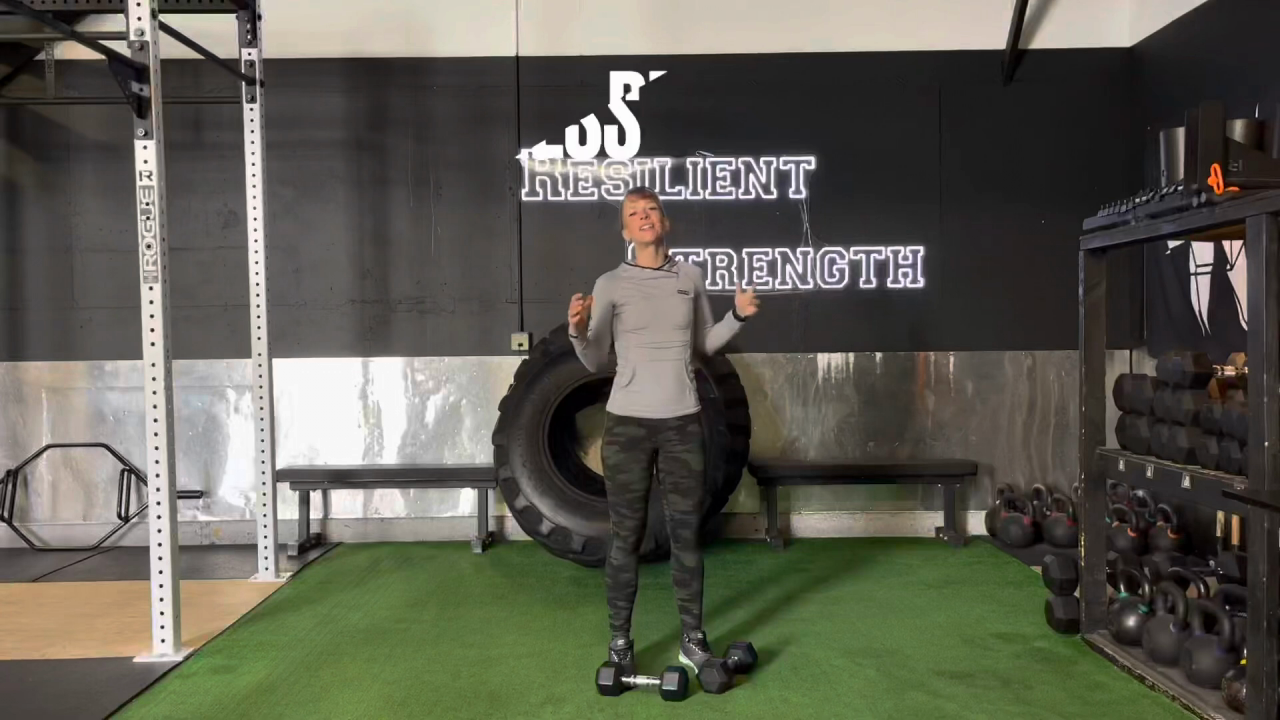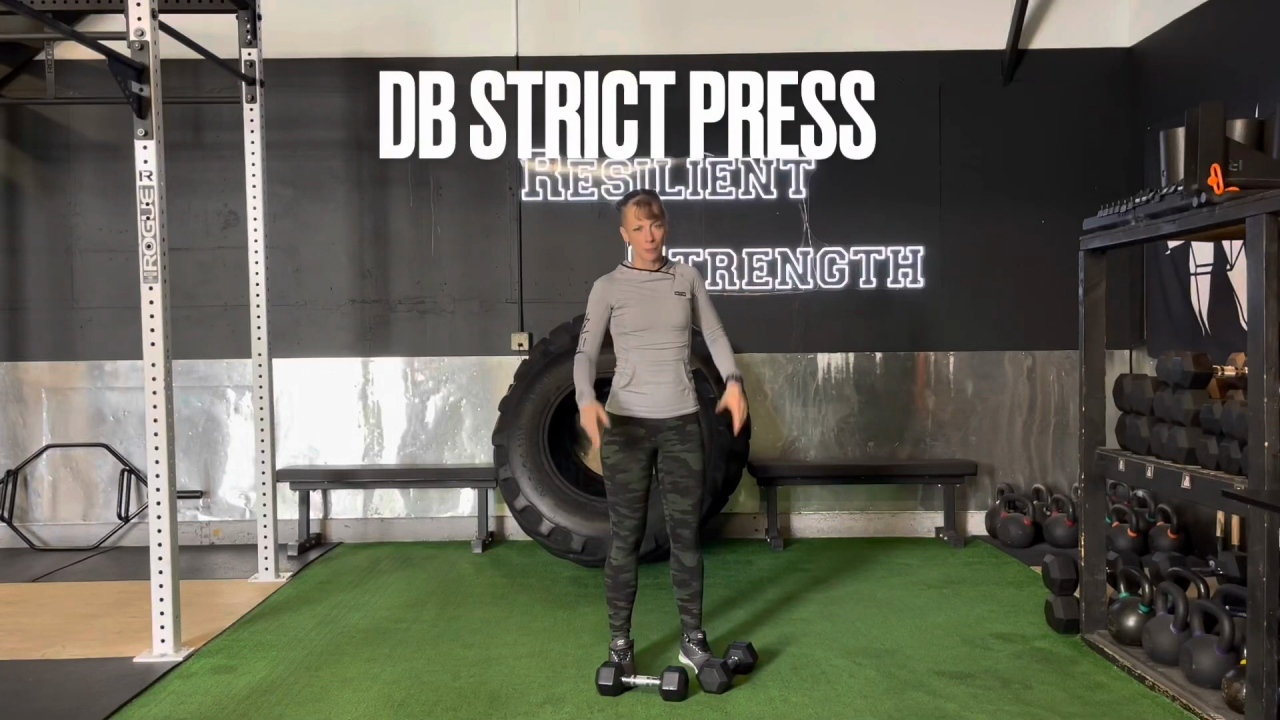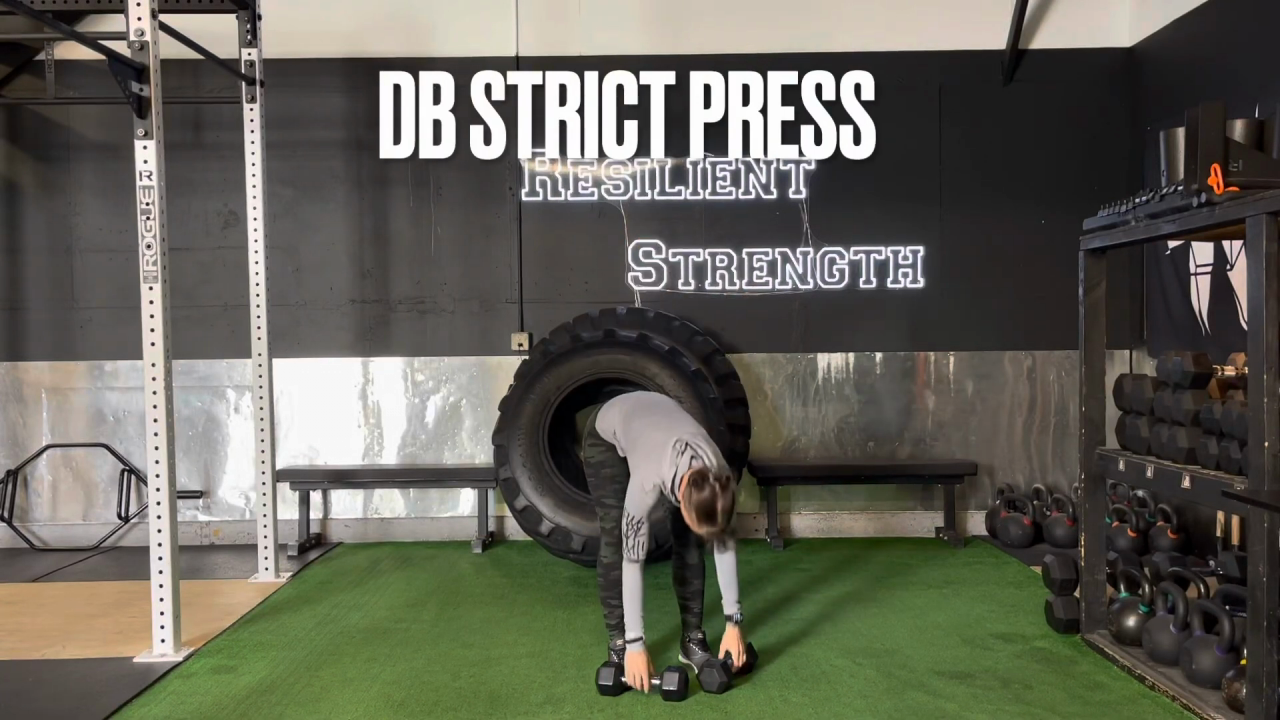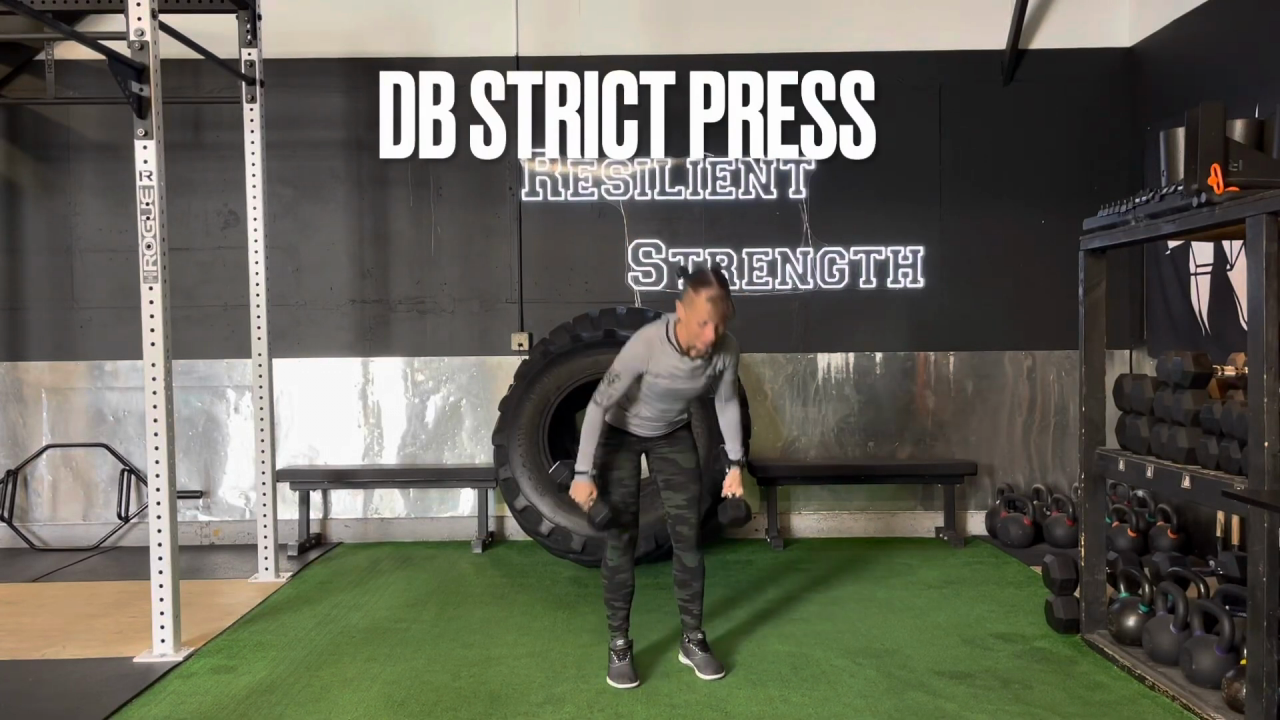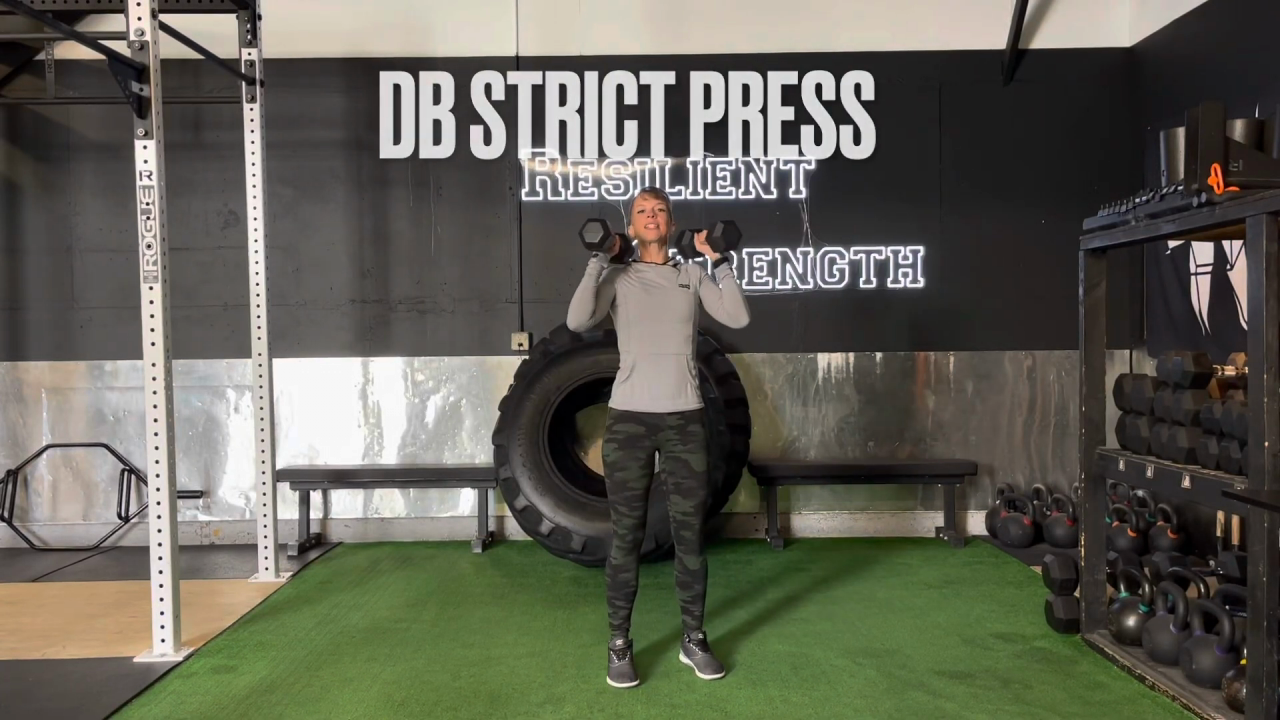
dt=1s
person 1, frame 1
left shoulder: (690, 276)
right shoulder: (610, 283)
left elbow: (705, 343)
right elbow: (594, 361)
left wrist: (739, 315)
right wrist: (577, 329)
left hip: (682, 422)
right hip: (627, 422)
left knee: (686, 533)
right knee: (626, 536)
left ankle: (692, 636)
right ankle: (619, 640)
person 1, frame 2
left shoulder: (687, 278)
right shoulder: (608, 287)
left elbow: (714, 336)
right elbow: (585, 354)
left wrist: (732, 379)
right wrist: (587, 399)
left hip: (682, 423)
right hip: (627, 425)
left knee: (686, 533)
right knee: (625, 536)
left ankle: (693, 637)
right ankle: (620, 641)
person 1, frame 3
left shoulder: (718, 480)
right shoulder: (649, 480)
left elbow: (726, 548)
right elbow: (632, 560)
left wrist: (733, 621)
right wrist: (634, 643)
left hip: (659, 416)
right hip: (608, 435)
left knee: (687, 540)
right knee: (614, 536)
left ankle: (693, 637)
right ankle: (618, 645)
person 1, frame 4
left shoulder: (724, 350)
right shoulder: (646, 343)
left elbow: (727, 403)
right elbow: (599, 405)
left wrist: (735, 463)
right wrist: (583, 473)
left hip: (674, 436)
right hip: (621, 433)
left knee: (687, 535)
right knee: (620, 536)
left ankle: (693, 640)
right ankle: (619, 646)
person 1, frame 5
left shoulder: (693, 276)
right shoulder: (618, 278)
left elbow: (738, 317)
right elbow: (577, 321)
left wrist: (717, 259)
right wrist: (599, 260)
left hip: (685, 419)
right hip: (629, 418)
left knee: (690, 533)
right knee: (626, 534)
left ankle: (694, 639)
right ankle: (619, 644)
